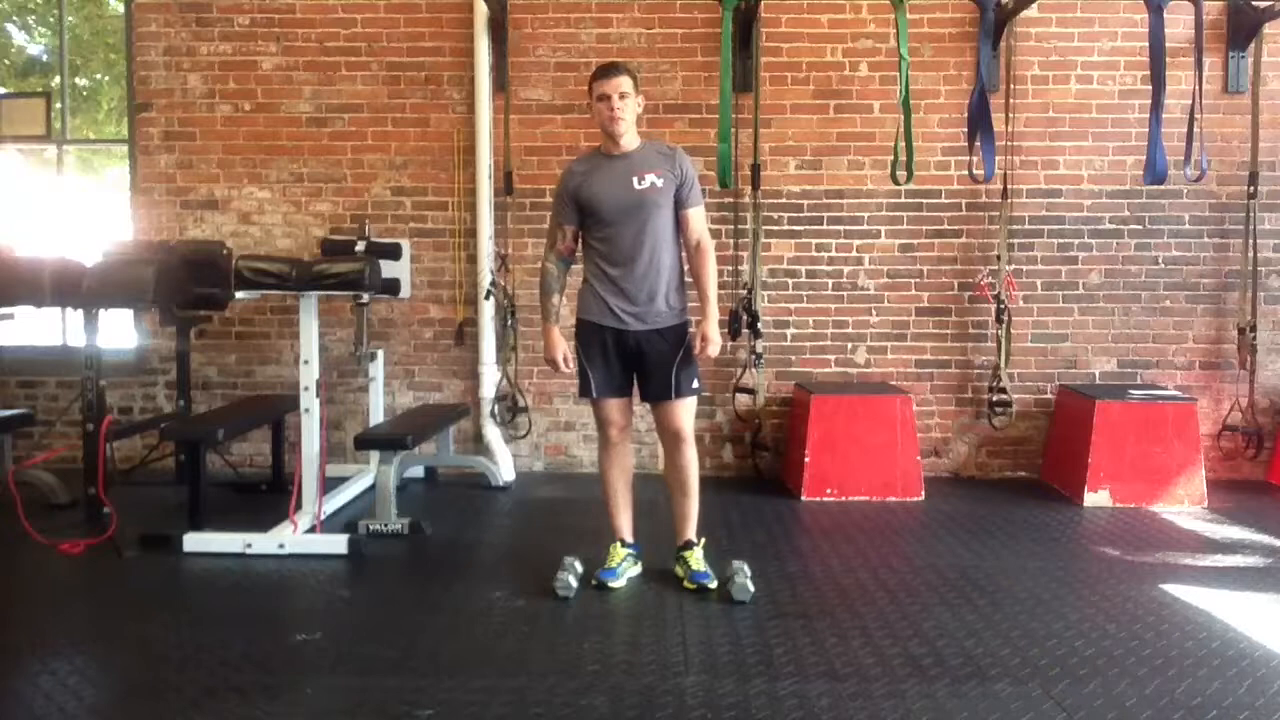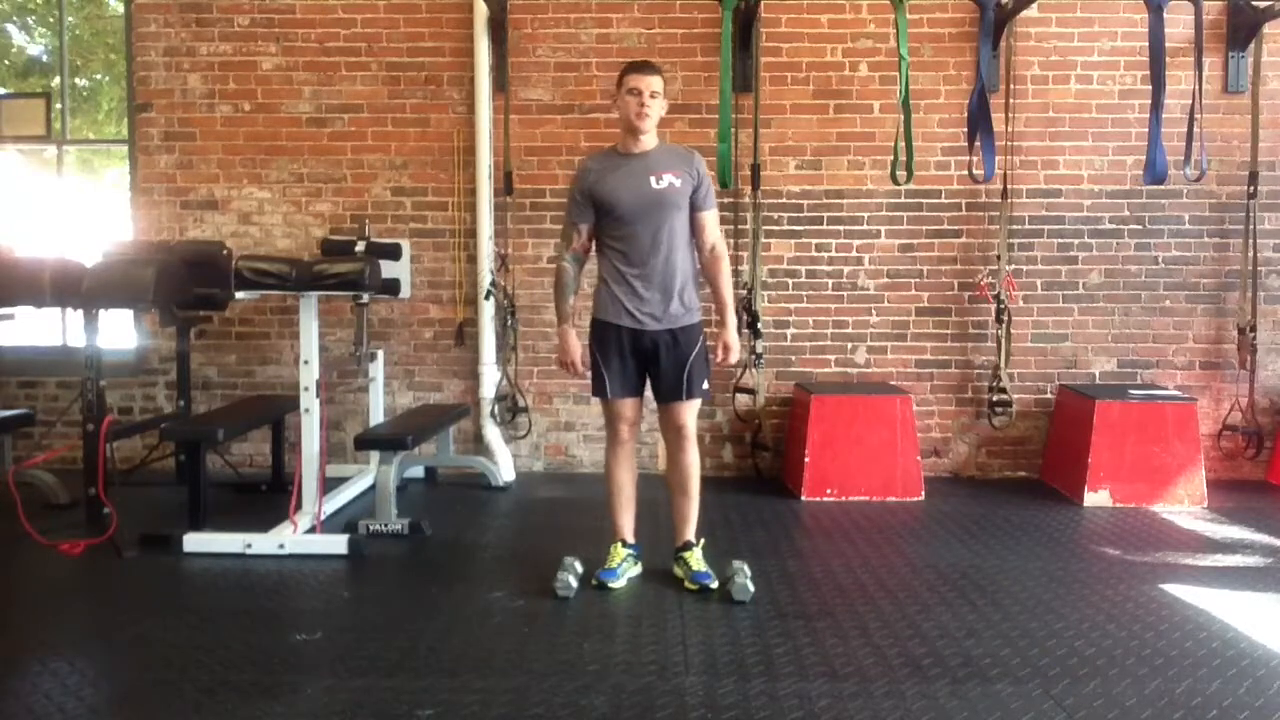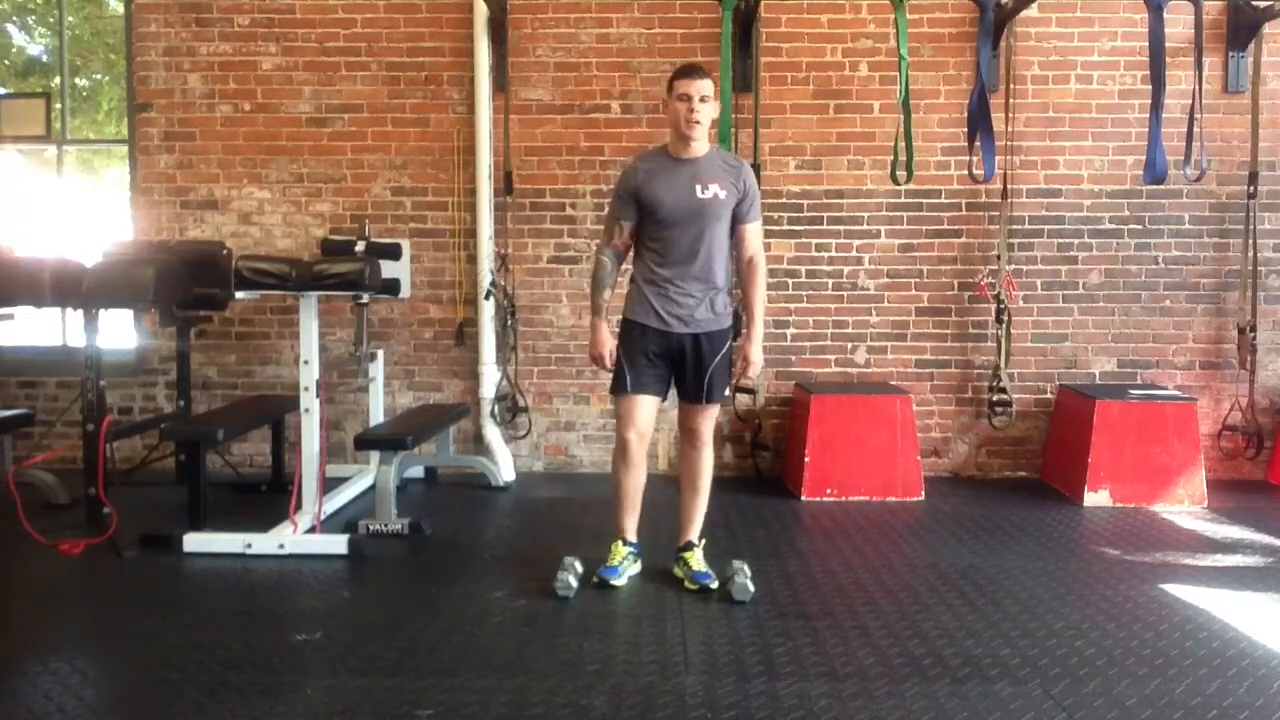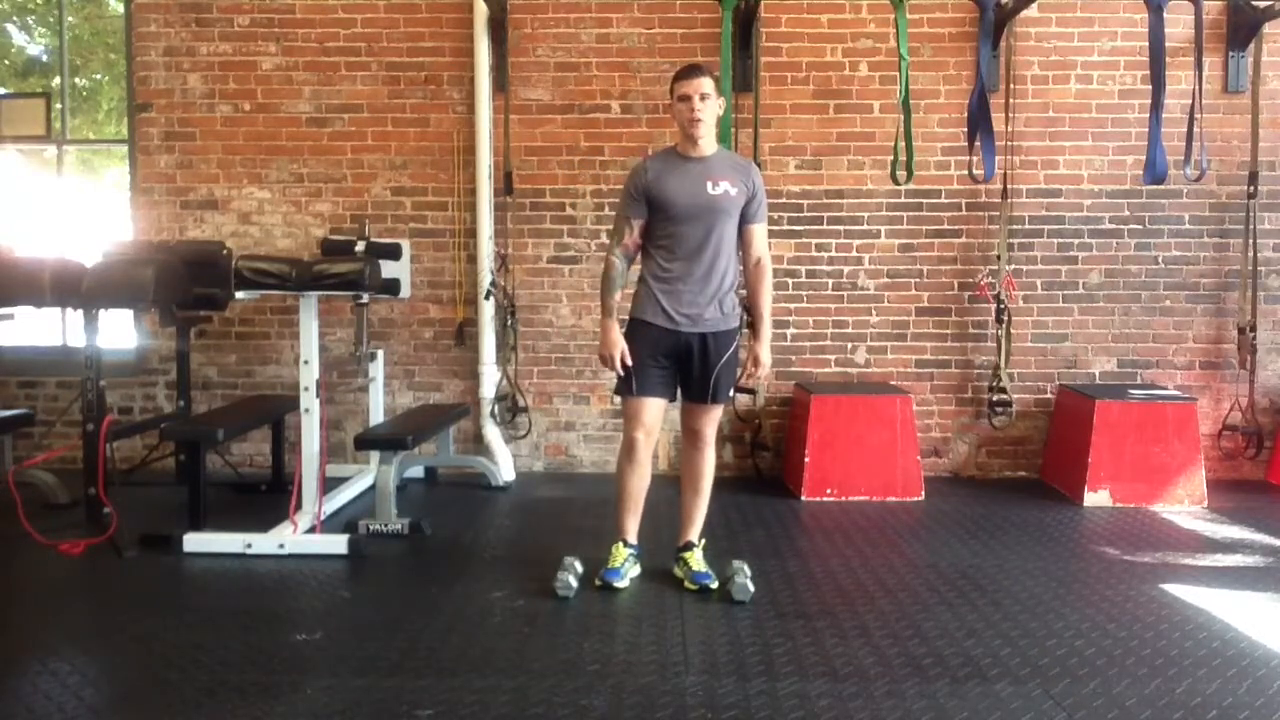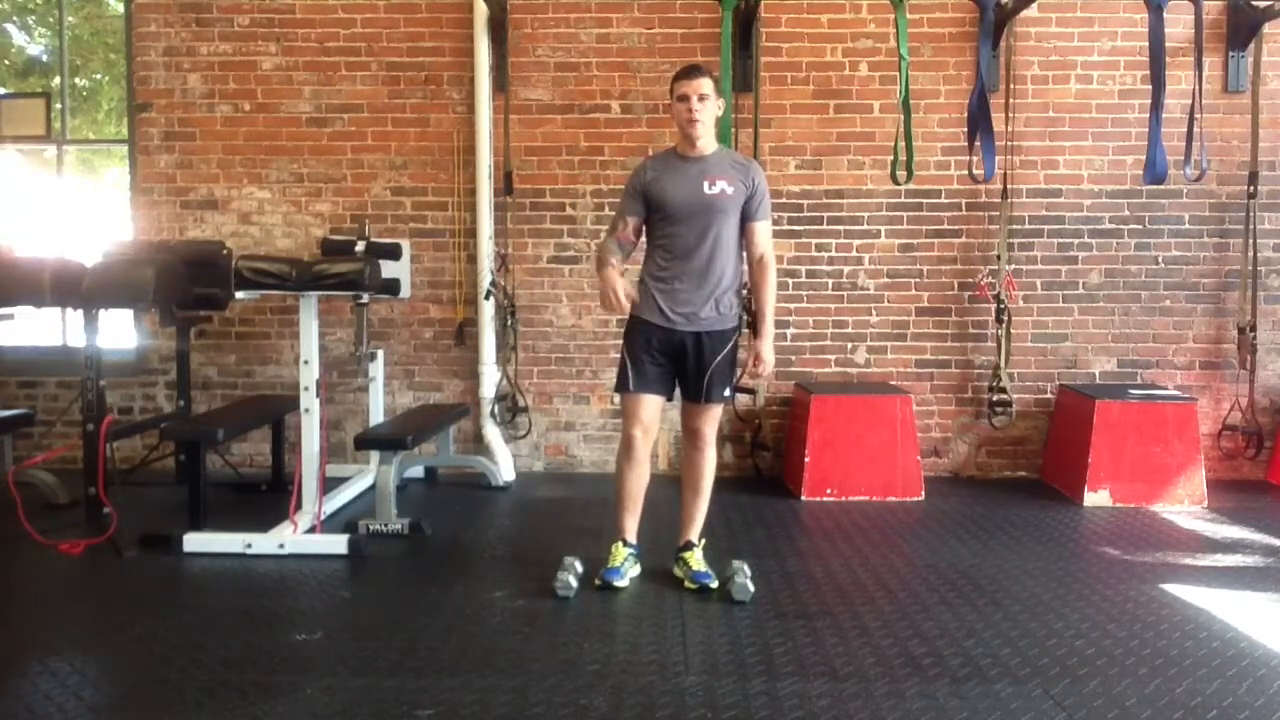
dt=1s
person 1, frame 1
left shoulder: (673, 162)
right shoulder: (577, 175)
left elbow: (699, 243)
right elbow: (557, 256)
left wrist: (709, 315)
right wrist: (551, 328)
left hip: (665, 323)
right hip: (600, 326)
left knee: (678, 432)
right knee: (613, 432)
left ankle: (688, 547)
right ankle: (623, 547)
person 1, frame 2
left shoulder: (689, 165)
right shoulder: (593, 172)
left elbow: (712, 247)
right elbow: (571, 255)
left wrist: (728, 320)
right wrist: (565, 328)
left hip: (679, 323)
right hip: (614, 324)
left knee: (682, 432)
right knee: (622, 431)
left ankle: (687, 548)
right ankle: (625, 547)
person 1, frame 3
left shoulder: (737, 174)
right shoulder: (639, 173)
left elbow: (751, 259)
right elbow: (611, 251)
left wrist: (754, 335)
right wrist: (599, 323)
left hip: (709, 326)
right hip: (645, 324)
left knee: (698, 434)
right knee: (632, 434)
left ankle: (690, 548)
right ankle: (626, 545)
person 1, frame 4
left shoulder: (744, 175)
right shoulder: (648, 172)
left elbow: (756, 260)
right elbow: (620, 253)
left wrist: (762, 335)
right wrist: (609, 324)
left hip: (716, 327)
right hip: (653, 325)
left knee: (701, 434)
right knee: (639, 435)
left ankle: (689, 549)
right ankle: (626, 548)
person 1, frame 5
left shoulder: (746, 174)
right shoulder: (649, 173)
left elbow: (761, 257)
right elbow: (617, 240)
left wrist: (765, 333)
right wrist: (609, 272)
left hip: (715, 326)
right hip: (652, 324)
left knee: (701, 435)
right knee: (637, 433)
left ankle: (689, 549)
right ankle: (626, 547)
